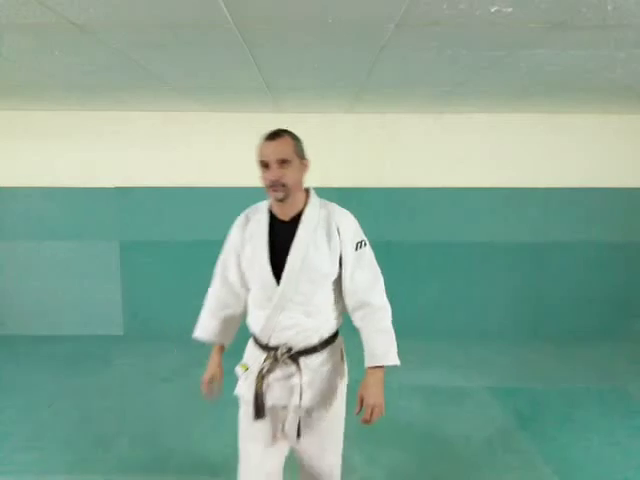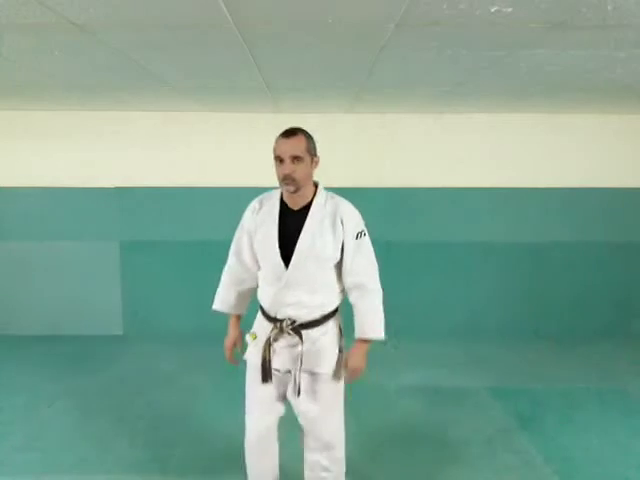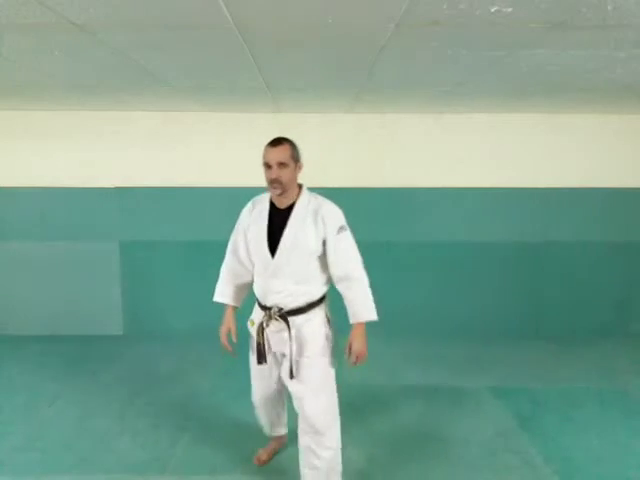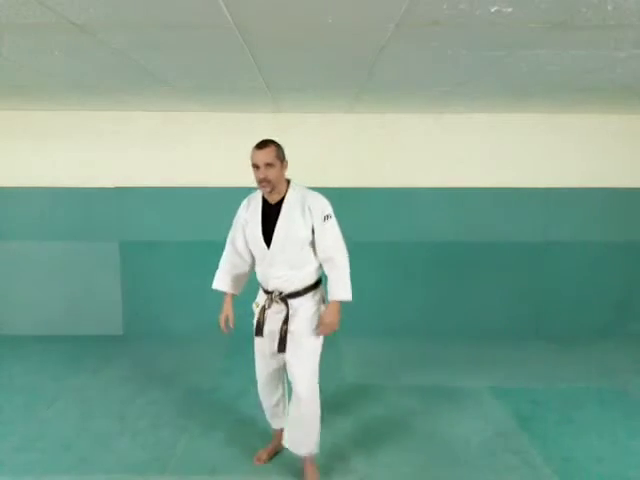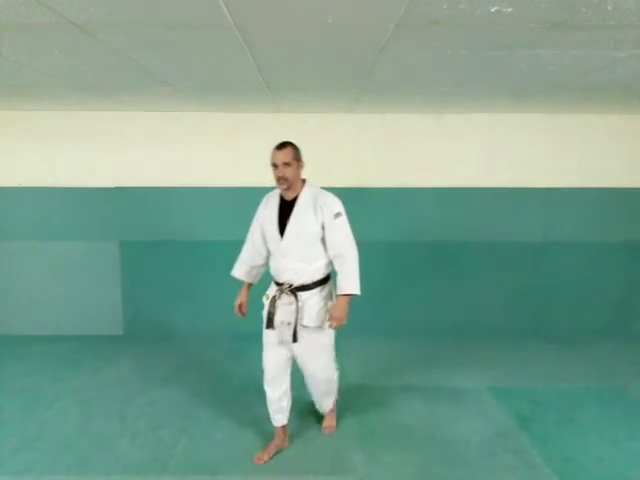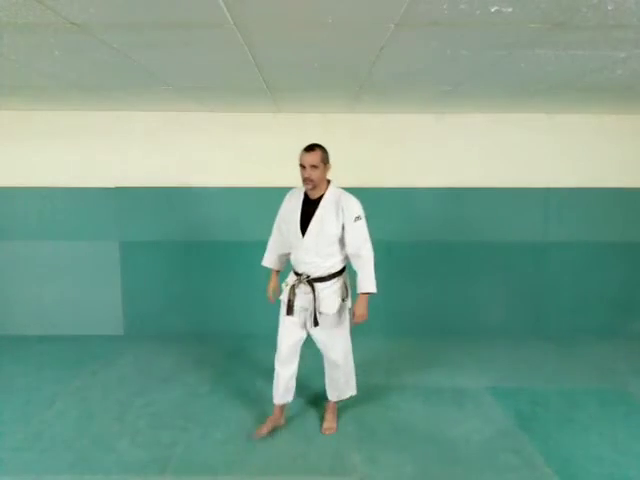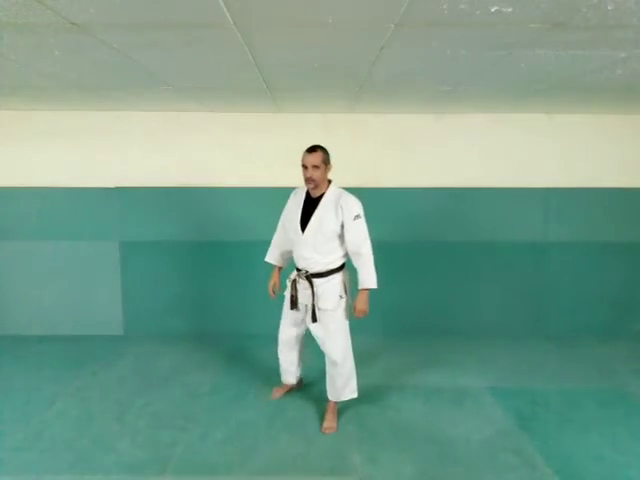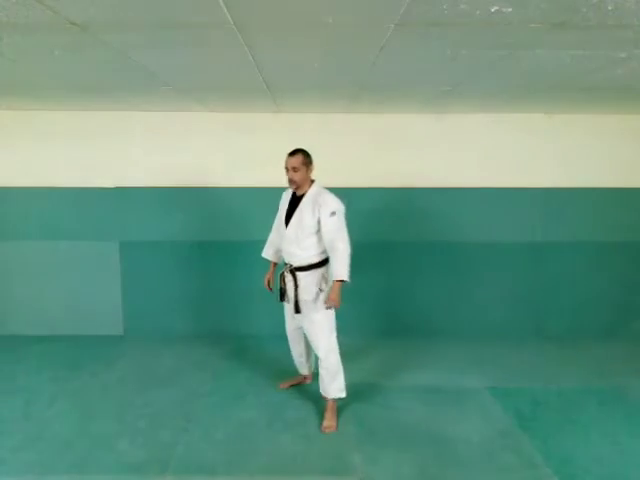
dt=0.3s
person 1, frame 1
left shoulder: (338, 224)
right shoulder: (246, 225)
left elbow: (367, 299)
right elbow: (227, 293)
left wrist: (374, 375)
right wrist: (216, 356)
left hip: (320, 367)
right hip: (262, 365)
person 1, frame 2
left shoulder: (342, 214)
right shoulder: (259, 210)
left elbow: (363, 281)
right elbow: (241, 269)
left wrist: (361, 344)
right wrist: (234, 324)
left hip: (319, 339)
right hip: (268, 335)
left knee: (324, 433)
right knee: (259, 427)
person 1, frame 3
left shoulder: (324, 213)
right shoulder: (252, 211)
left elbow: (349, 270)
right elbow: (237, 264)
left wrist: (358, 328)
right wrist: (229, 313)
left hip: (308, 325)
right hip: (265, 322)
left knee: (318, 412)
right knee: (264, 395)
right ankle: (277, 435)
person 1, frame 4
left shoulder: (312, 203)
right shoulder: (249, 206)
left elbow: (334, 256)
right elbow: (236, 254)
left wrist: (334, 306)
right wrist: (228, 301)
left hip: (305, 305)
right hip: (268, 304)
left knee: (303, 384)
right knee: (267, 377)
right ankle: (279, 435)
person 1, frame 5
left shoulder: (325, 202)
right shoulder: (268, 203)
left elbow: (345, 252)
right elbow: (256, 247)
left wrist: (342, 299)
right wrist: (245, 289)
left hip: (315, 298)
right hip: (278, 298)
left knee: (317, 366)
right knee: (274, 367)
left ankle: (329, 409)
right ankle: (280, 434)
person 1, frame 6
left shoulder: (346, 205)
right shoulder: (292, 199)
left elbow: (362, 252)
right elbow: (280, 238)
left wrist: (363, 298)
right wrist: (274, 276)
left hip: (330, 289)
right hip: (297, 287)
left knee: (336, 351)
right knee: (285, 349)
left ankle: (332, 407)
right ankle: (277, 414)
person 1, frame 7
left shoulder: (346, 203)
right shoulder: (296, 197)
left elbow: (361, 249)
right elbow: (284, 235)
left wrist: (363, 293)
right wrist: (276, 271)
left hip: (329, 285)
right hip: (299, 282)
left knee: (335, 347)
right knee: (288, 336)
left ankle: (333, 406)
right ankle: (291, 380)
person 1, frame 8
left shoulder: (326, 202)
right shoulder: (287, 196)
left elbow: (339, 245)
left wrist: (336, 285)
right wrist: (271, 267)
left hip: (313, 279)
right hip: (289, 277)
left knee: (323, 340)
right knee: (294, 331)
left ankle: (331, 405)
right ankle: (304, 374)
